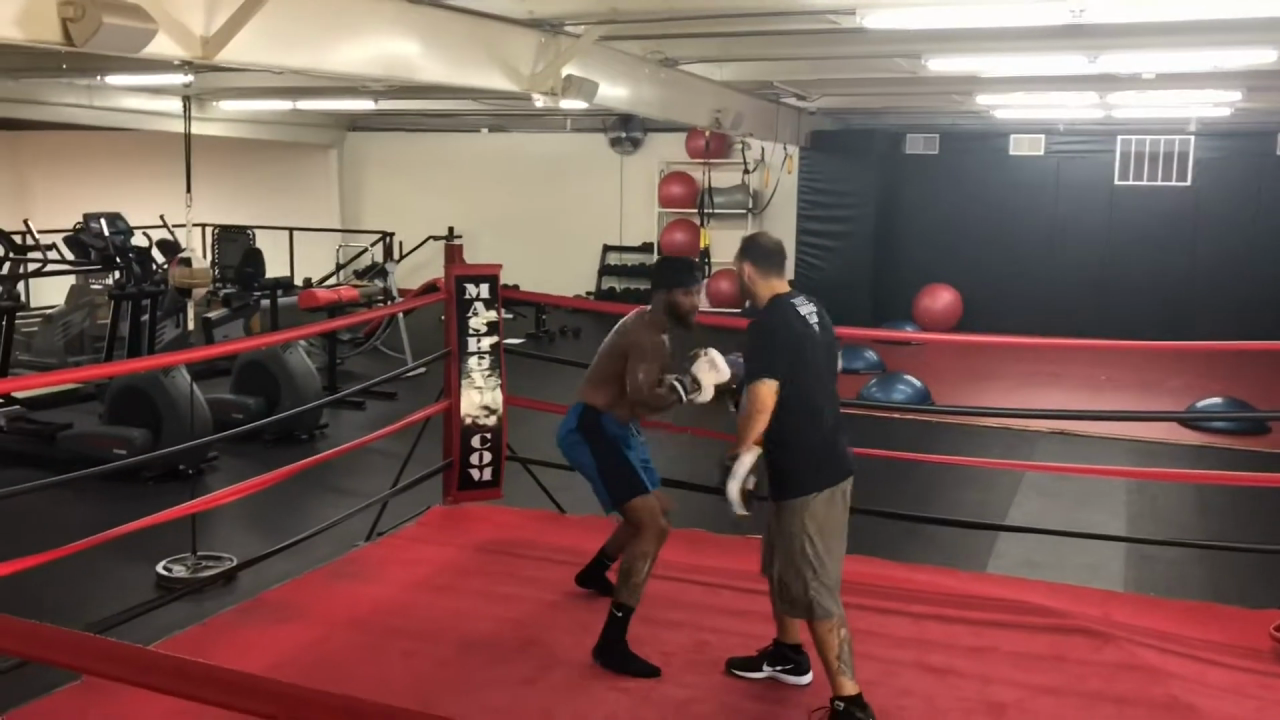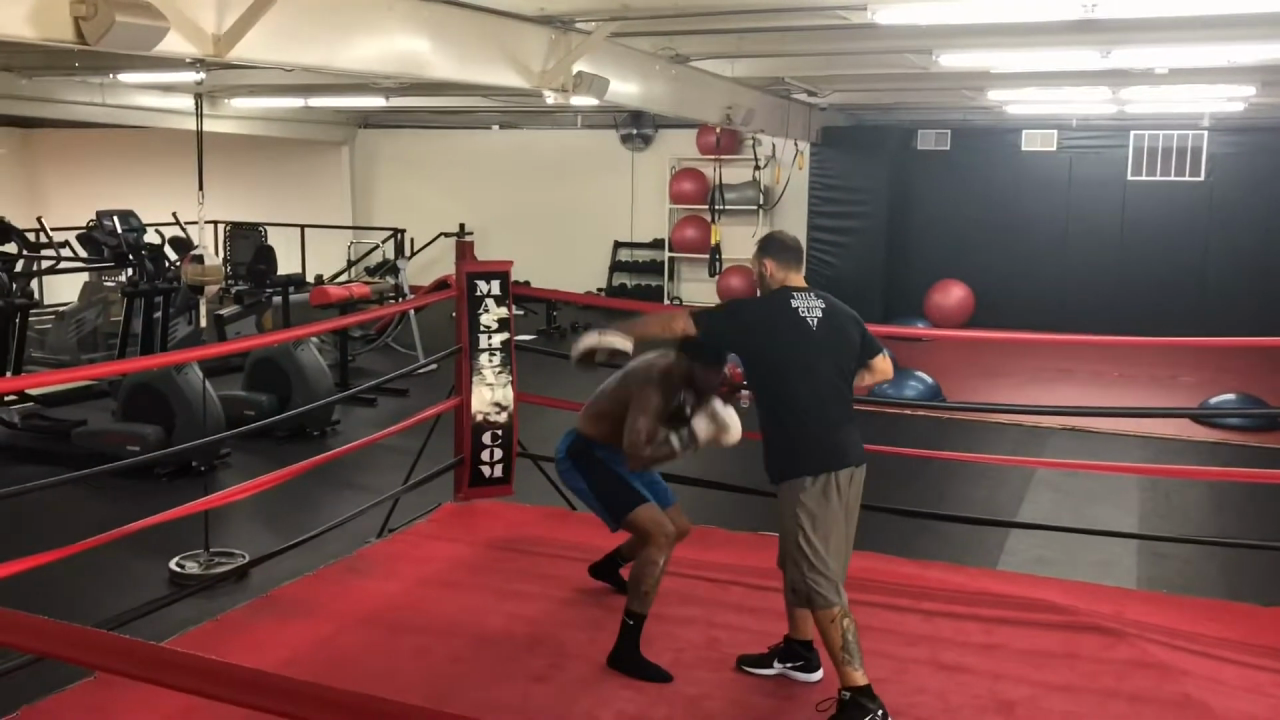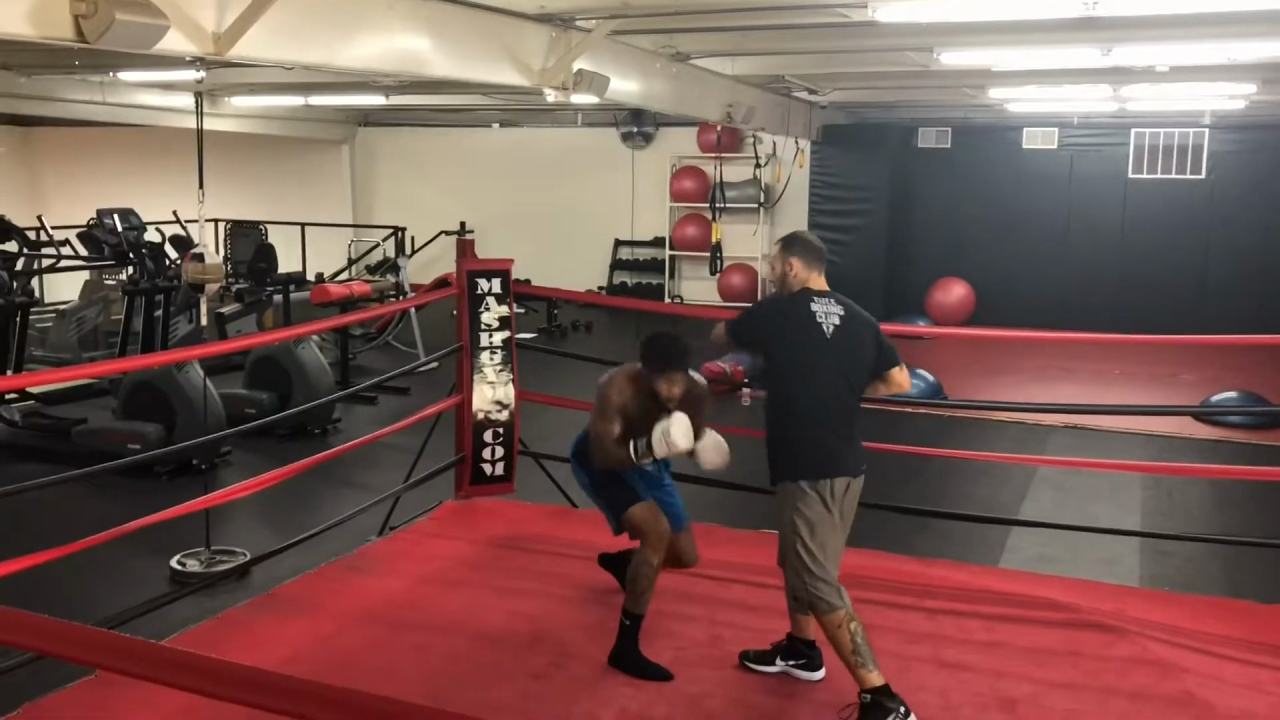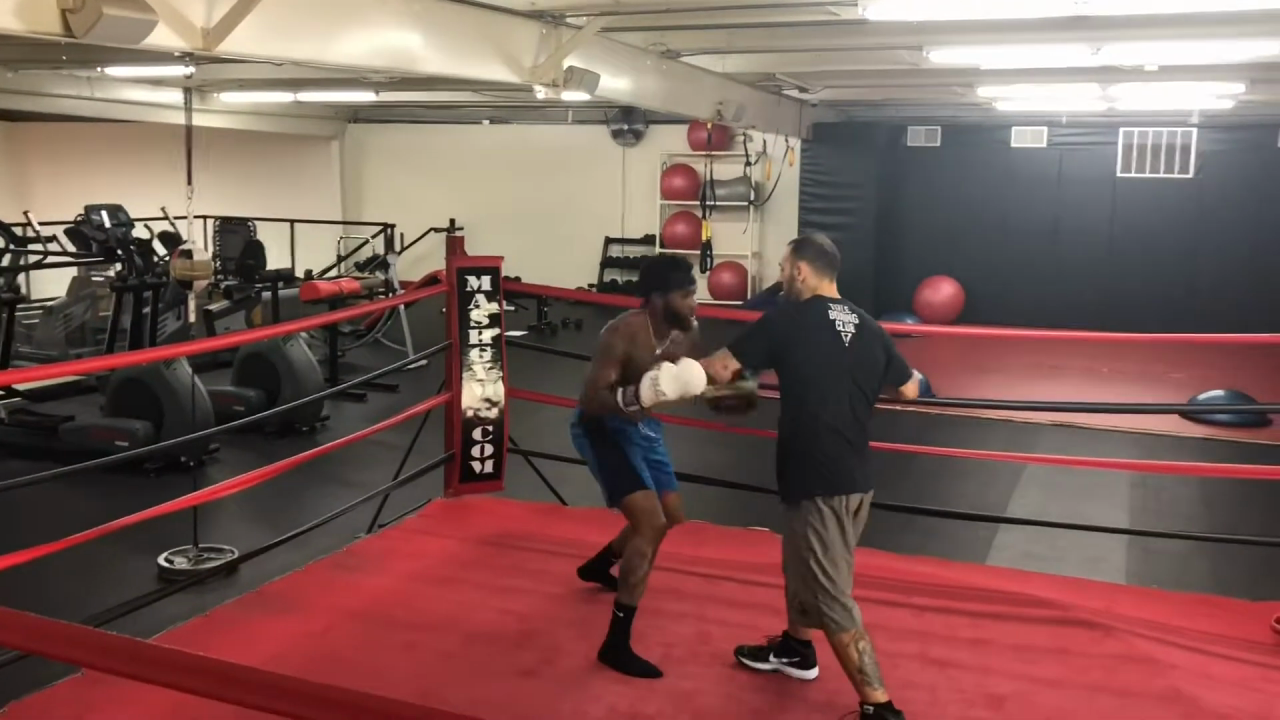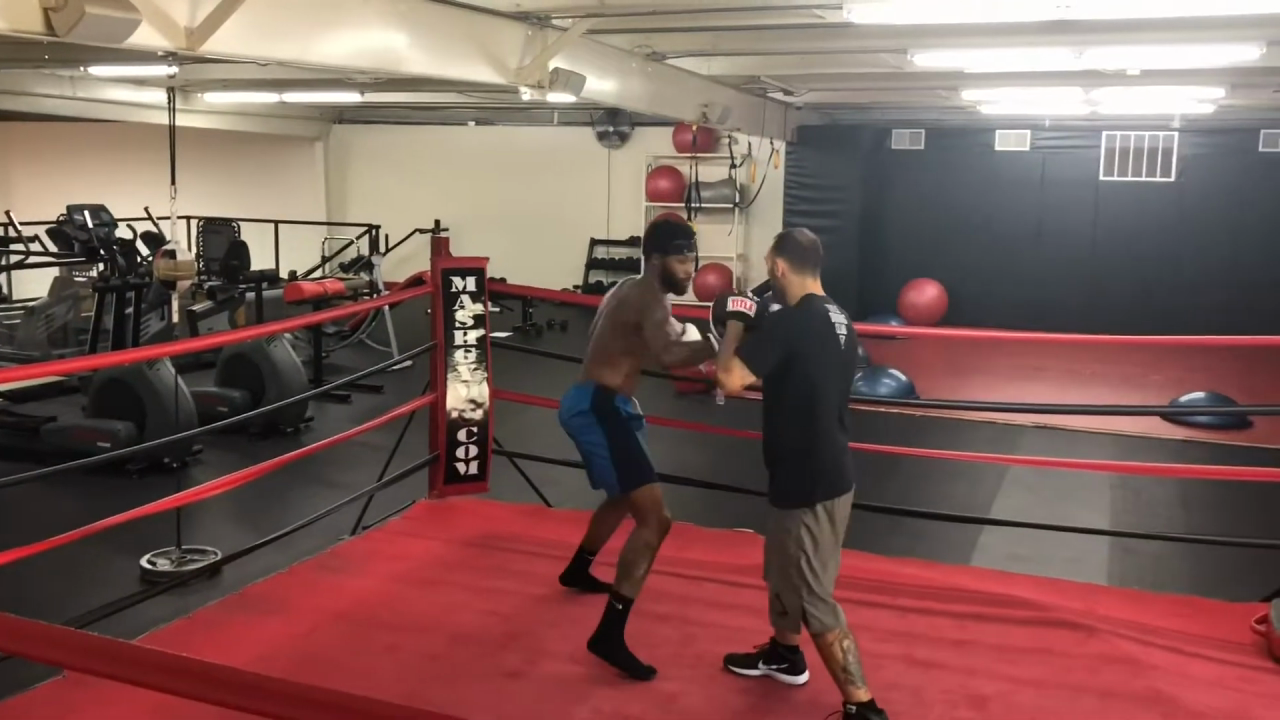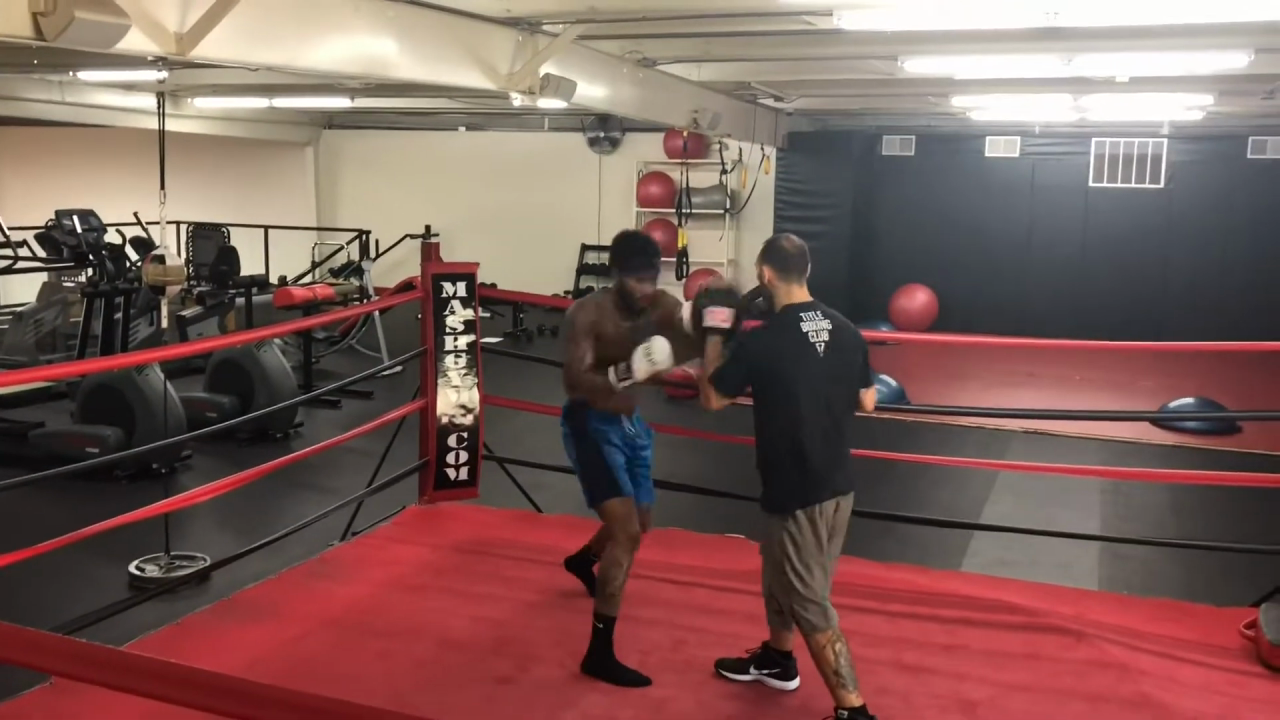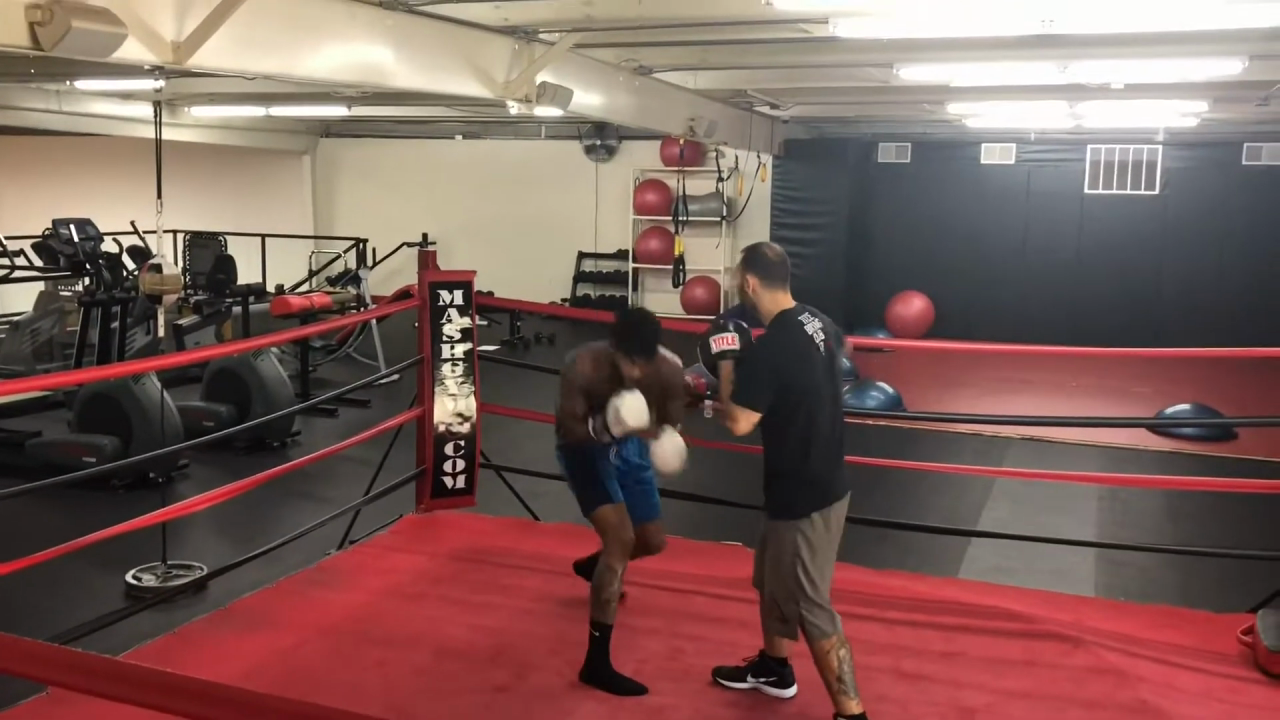
dt=0.3s
person 1, frame 1
left shoulder: (767, 324)
right shoulder: (805, 309)
left elbow: (761, 398)
right elbow: (828, 369)
left wrist: (742, 456)
left hip: (810, 474)
right hip: (824, 462)
left knee: (815, 588)
right knee: (781, 565)
right ankle: (786, 653)
person 1, frame 2
left shoulder: (758, 314)
right shoulder: (841, 313)
left elbow: (678, 322)
right elbow: (882, 370)
left wrist: (615, 334)
left hip: (810, 465)
right hip: (847, 457)
left knee: (818, 578)
right knee: (799, 561)
right ankle: (799, 650)
person 1, frame 3
left shoulder: (777, 312)
right shoulder: (859, 320)
left elbow: (722, 335)
right elbow: (898, 381)
left hip: (805, 470)
right hip: (846, 466)
left knee: (819, 584)
right knee: (800, 561)
right ankle: (800, 650)
person 1, frame 4
left shoulder: (788, 320)
right shoulder: (869, 329)
left elbow: (720, 368)
right elbow: (909, 390)
left hip: (817, 483)
right hip: (855, 477)
left knee: (830, 597)
right knee: (803, 567)
right ankle: (795, 648)
person 1, frame 5
left shoulder: (788, 324)
right shoulder: (839, 322)
left elbow: (730, 378)
left wrist: (735, 322)
left hip: (807, 484)
right hip: (829, 473)
left knee: (813, 596)
right knee: (785, 572)
right ankle: (784, 654)
person 1, frame 6
left shoulder: (761, 341)
right shoulder: (845, 330)
left elbow: (711, 399)
right elbow: (866, 401)
left wrist: (714, 334)
left hip: (797, 490)
right hip: (836, 482)
left knee: (807, 599)
right knee: (783, 578)
right ankle: (776, 659)
person 1, frame 7
left shoulder: (771, 348)
right shoulder: (814, 322)
left elbow: (738, 423)
right elbow: (842, 346)
left wrist: (726, 361)
left hip: (803, 495)
right hip: (817, 483)
left knee: (808, 607)
right knee: (772, 578)
right ankle: (773, 666)
person 2, frame 1
left shoulder: (653, 324)
right shoulder: (647, 332)
right elbow: (642, 402)
left wrist: (693, 381)
right wrist: (691, 382)
left hip: (615, 428)
right hip: (593, 430)
left knee: (654, 511)
right knee: (653, 528)
left ankle: (594, 573)
right ankle: (612, 644)
person 2, frame 2
left shoulder: (679, 374)
right shoulder: (652, 382)
left elbow: (672, 422)
right elbow: (637, 456)
left wrist: (711, 420)
right wrist: (694, 434)
left hip: (617, 451)
right hip: (586, 455)
left knee: (678, 528)
right knee: (660, 534)
left ankle: (606, 566)
right ankle: (626, 652)
person 2, frame 3
left shoulder: (694, 388)
right shoulder: (617, 387)
left elbow: (693, 427)
right elbow: (602, 456)
left wrist: (704, 442)
right wrist: (651, 446)
left hip: (648, 463)
right hip: (601, 461)
left knee: (685, 557)
right knee: (657, 536)
left ankle: (621, 561)
right ankle: (626, 650)
person 2, frame 4
left shoulder: (686, 331)
right shoulder: (622, 334)
left elbow: (683, 381)
right elbow: (591, 401)
left wrist: (691, 382)
right wrist: (639, 394)
left hip: (642, 425)
right hip: (604, 428)
left knee: (671, 515)
right knee: (651, 523)
left ankle: (600, 565)
right ankle: (616, 644)
person 2, frame 5
left shoulder: (634, 291)
right shoulder: (648, 297)
right elbow: (670, 356)
left wrist: (686, 343)
left hip: (597, 405)
right hip: (598, 409)
left knee: (623, 498)
right knee: (655, 519)
left ankle: (577, 571)
right ankle: (609, 636)
person 2, frame 6
left shoulder: (664, 306)
right shoulder: (587, 312)
left elbow: (694, 352)
right elbow: (577, 384)
left wrist: (692, 340)
right wrist: (632, 369)
left hip: (629, 424)
right hip: (590, 425)
left knee: (638, 520)
right knee: (628, 533)
left ankle: (581, 561)
right ankle: (599, 655)
person 2, frame 7
left shoulder: (669, 370)
right shoulder: (583, 365)
left elbow: (670, 419)
right elbow: (567, 435)
left wrist: (668, 439)
right wrist: (607, 427)
left hip: (629, 449)
right hip: (584, 446)
left knee: (652, 541)
right knee: (621, 539)
left ankle: (594, 565)
right ankle: (597, 662)
